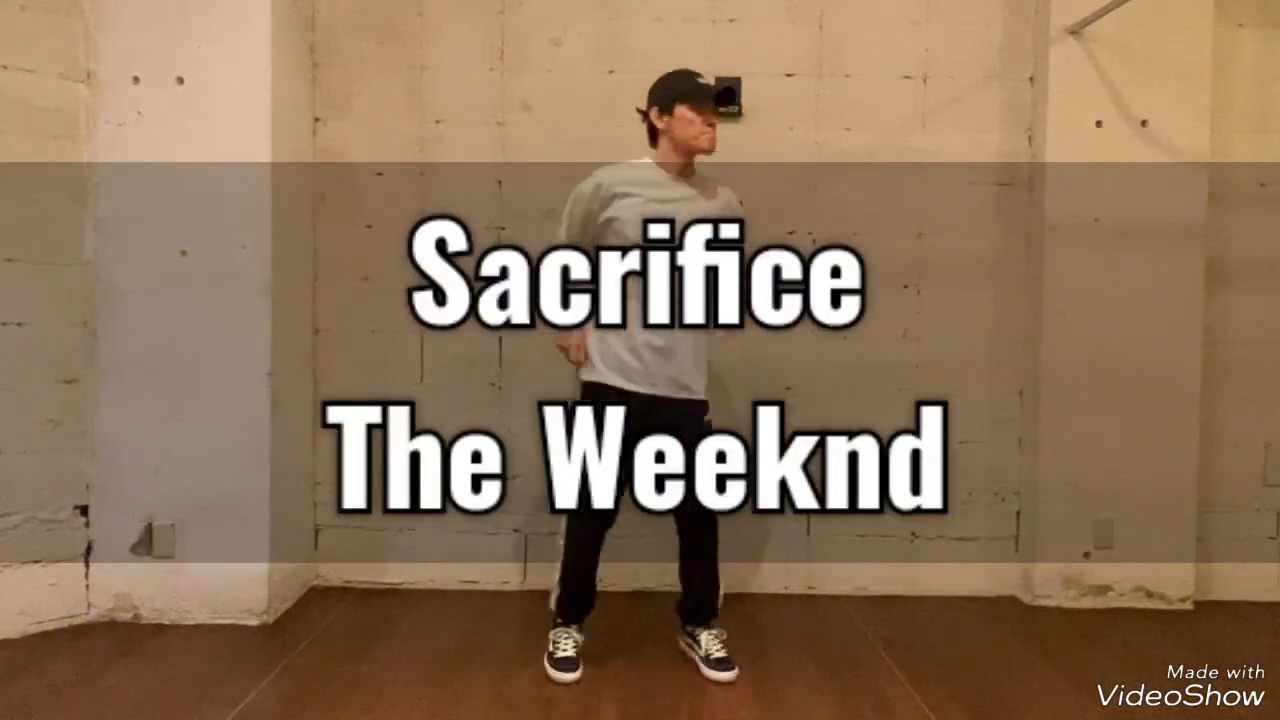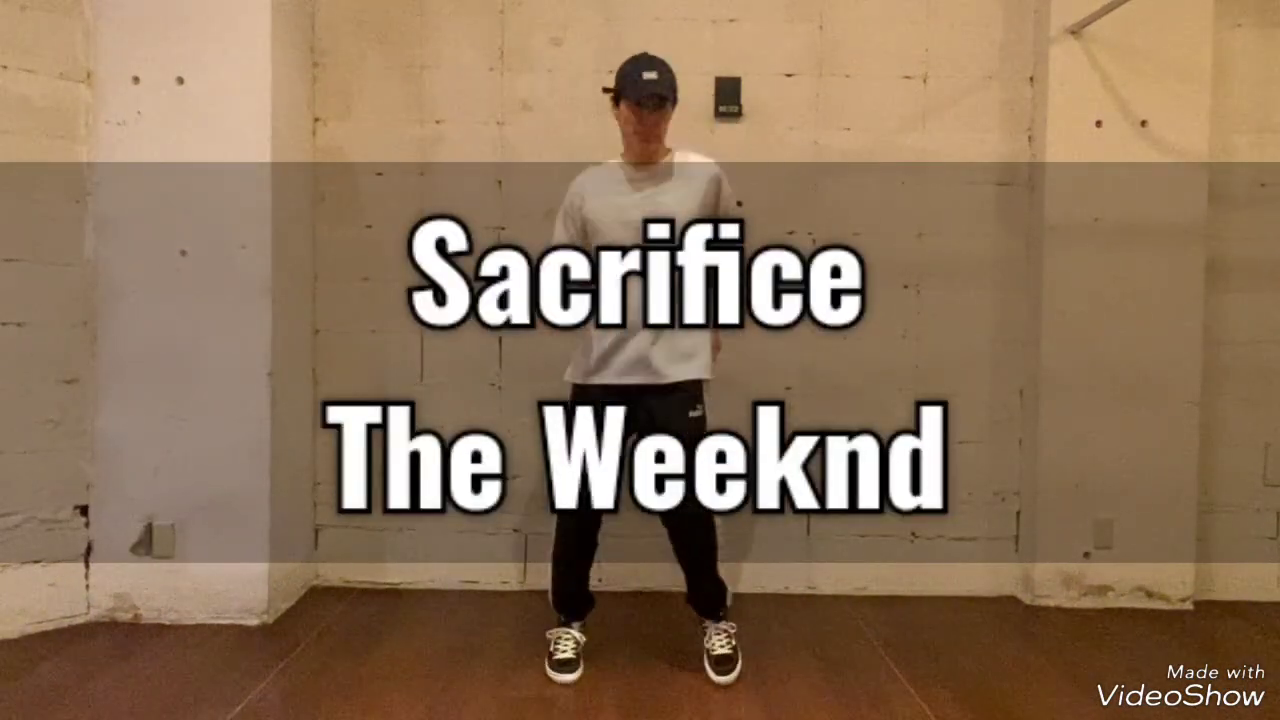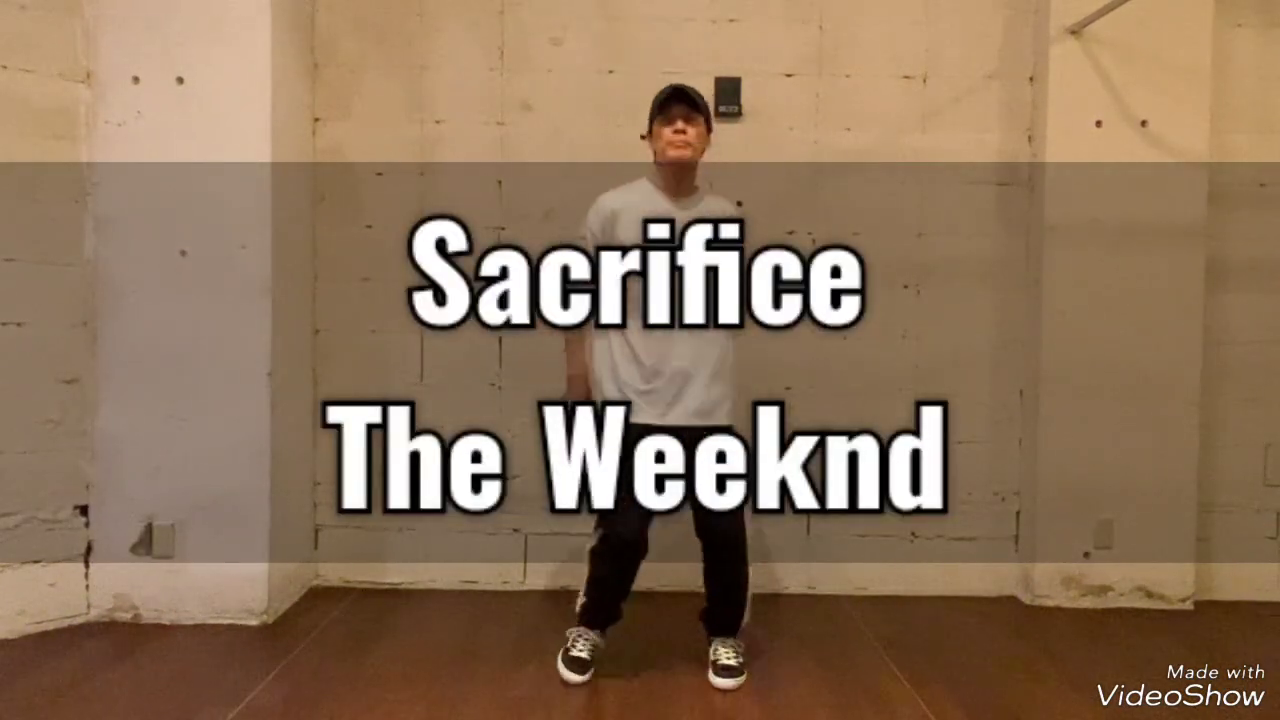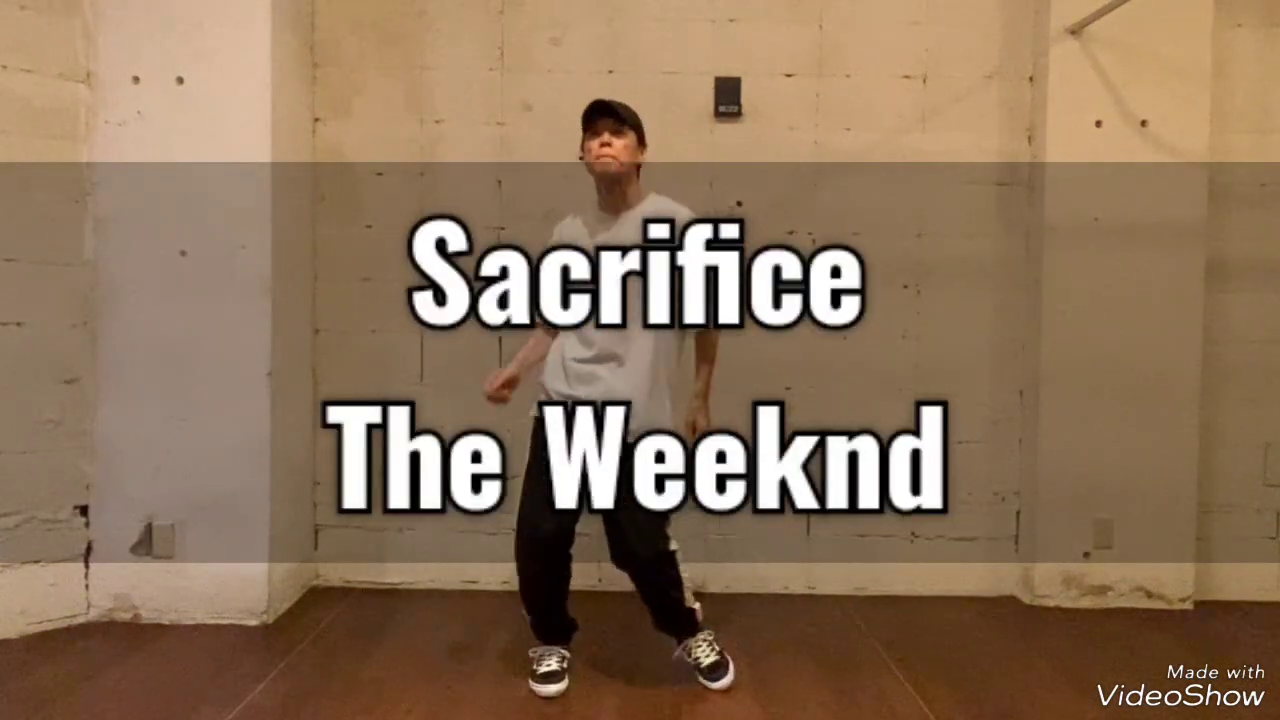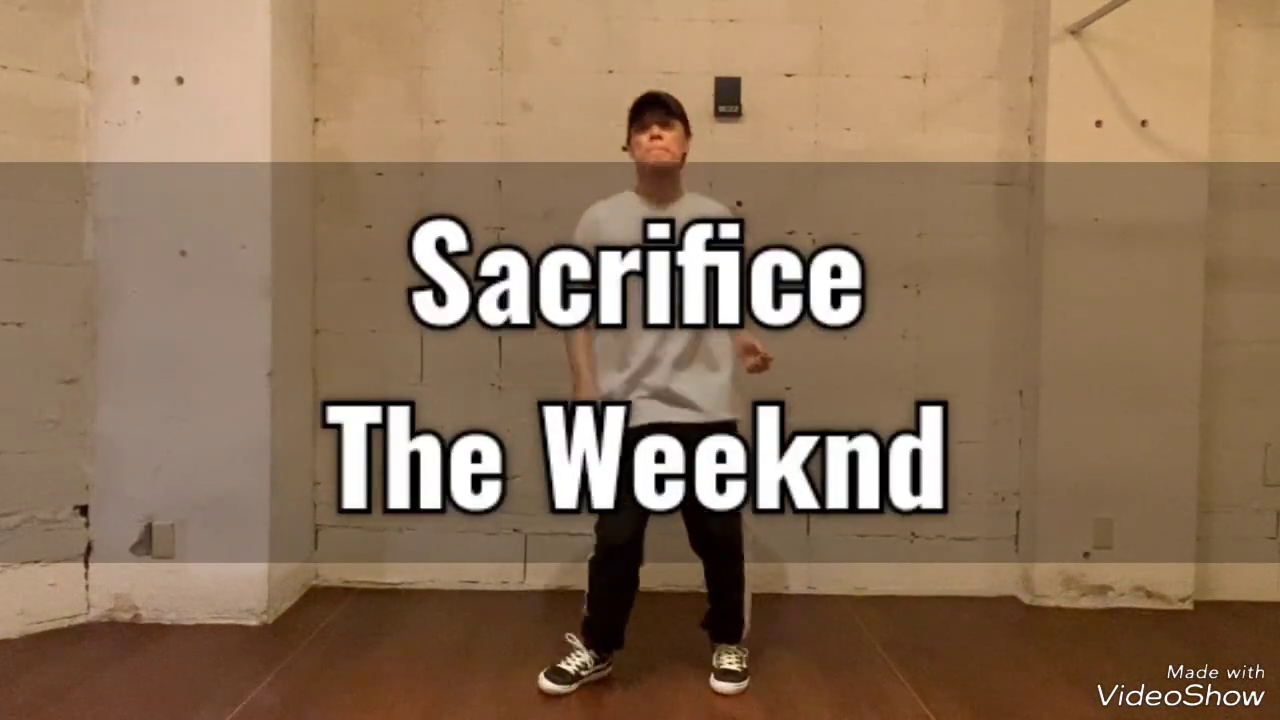
dt=0.4s
person 1, frame 1
left shoulder: (724, 203)
right shoulder: (609, 184)
right wrist: (571, 330)
left hip: (684, 386)
right hip: (613, 379)
left knee: (699, 511)
right knee: (592, 506)
left ankle: (701, 628)
right ankle: (567, 625)
person 1, frame 2
left shoulder: (705, 177)
right shoulder: (587, 188)
left wrist: (714, 324)
left hip: (674, 373)
right hip: (598, 374)
left knee: (686, 504)
right knee: (578, 506)
left ankle: (715, 620)
right ankle: (569, 624)
person 1, frame 3
left shoulder: (727, 216)
right shoulder: (612, 209)
right wrist: (579, 373)
left hip: (705, 409)
right hip: (628, 406)
left knee: (724, 532)
right knee: (622, 534)
left ankle: (724, 635)
right ankle: (589, 627)
person 1, frame 4
left shoulder: (676, 222)
right shoulder: (567, 232)
left wrist: (701, 398)
right wrist: (515, 371)
left hip: (635, 416)
right hip: (561, 409)
left knee: (641, 546)
right knee: (541, 534)
left ankle: (691, 635)
right ankle: (553, 642)
person 1, frame 5
left shoulder: (717, 220)
right shoulder: (602, 220)
left wrist: (747, 346)
right wrist: (585, 390)
left hip: (706, 412)
right hip: (630, 412)
left knee: (722, 540)
right knee: (617, 543)
left ankle: (727, 643)
right ankle: (594, 646)
